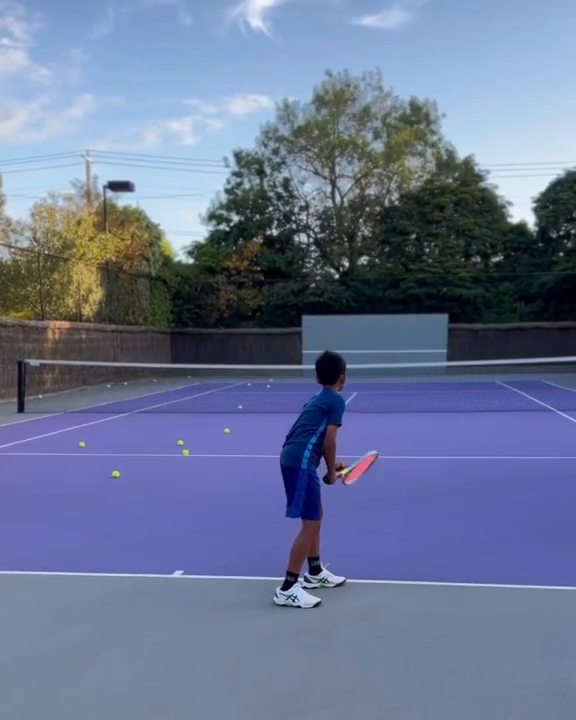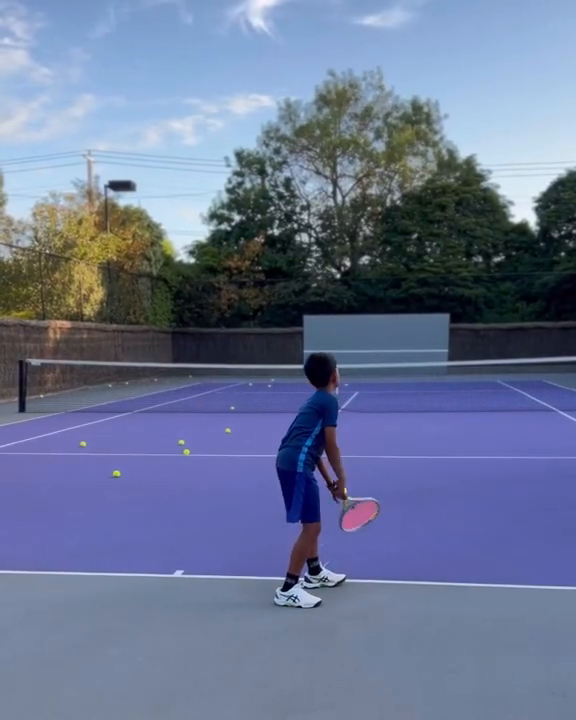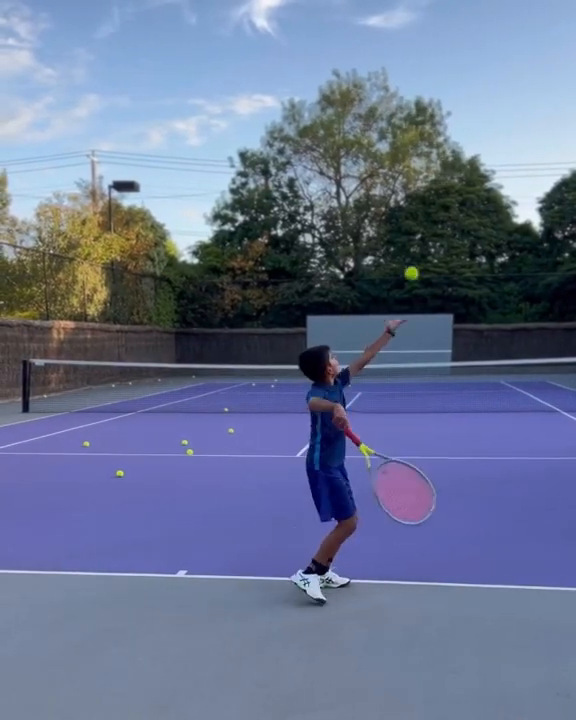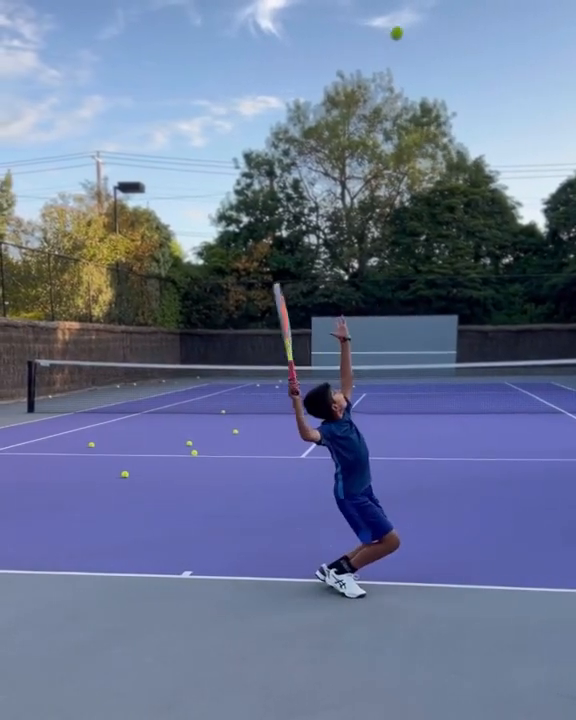
dt=0.4s
person 1, frame 1
left shoulder: (318, 399)
right shoulder: (337, 400)
right elbow: (329, 442)
left wrist: (331, 465)
right wrist: (331, 471)
left hip: (293, 459)
right hip: (301, 463)
left knee: (315, 516)
right knee: (310, 524)
left ankle: (315, 572)
right ankle: (287, 588)
person 1, frame 2
left shoulder: (315, 400)
right shoulder: (330, 401)
right elbow: (330, 445)
left wrist: (329, 480)
right wrist: (341, 478)
left hip: (289, 463)
right hip: (297, 467)
left knee: (311, 522)
right knee: (312, 526)
left ankle: (315, 572)
right ankle: (287, 589)
person 1, frame 3
left shoulder: (336, 384)
right shoulder: (318, 392)
left elbow: (363, 359)
right elbow: (314, 404)
left wrist: (388, 334)
right wrist: (334, 410)
left hip: (335, 464)
right hip: (322, 466)
left knee: (346, 520)
right knee: (348, 523)
left ankle: (320, 572)
right ankle: (307, 574)
person 1, frame 4
left shoulder: (344, 416)
right shoulder: (330, 430)
left elbow: (347, 376)
right elbow: (306, 434)
left wrist: (344, 341)
right wrist: (296, 400)
left hip: (363, 491)
right hip: (351, 496)
left knee: (380, 540)
right knee: (390, 541)
left ankle: (333, 568)
right ankle: (340, 572)
